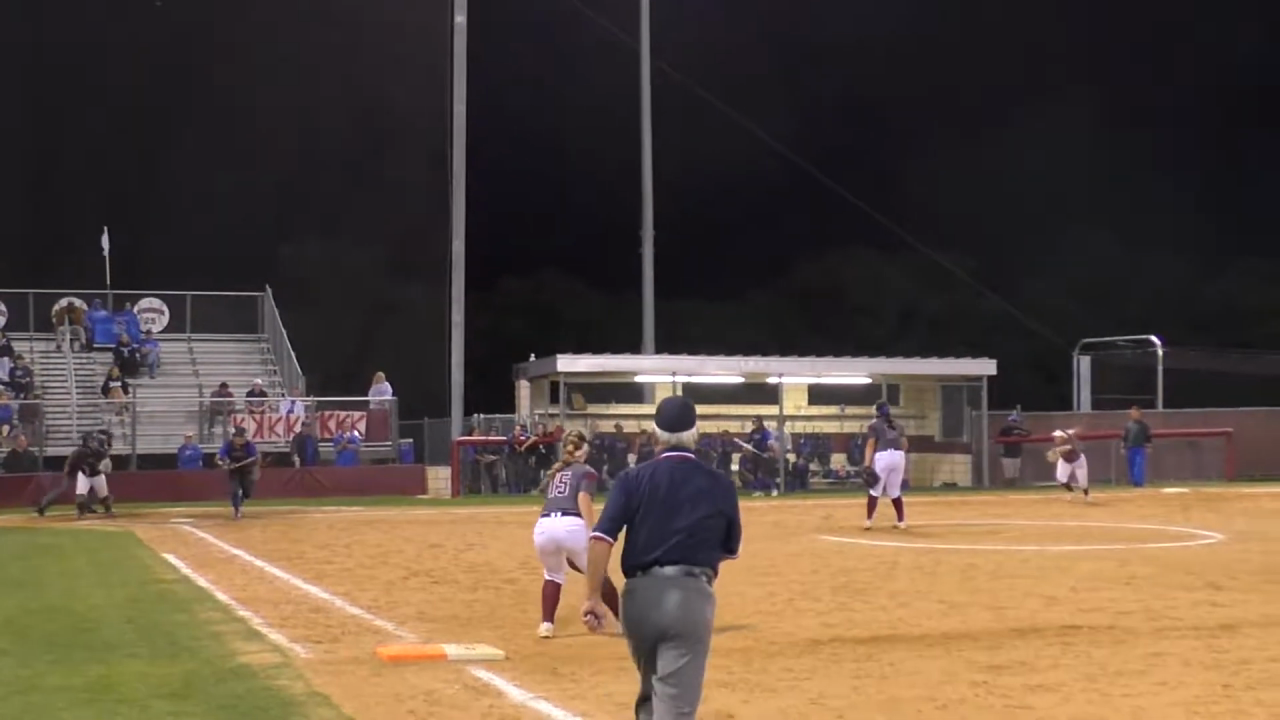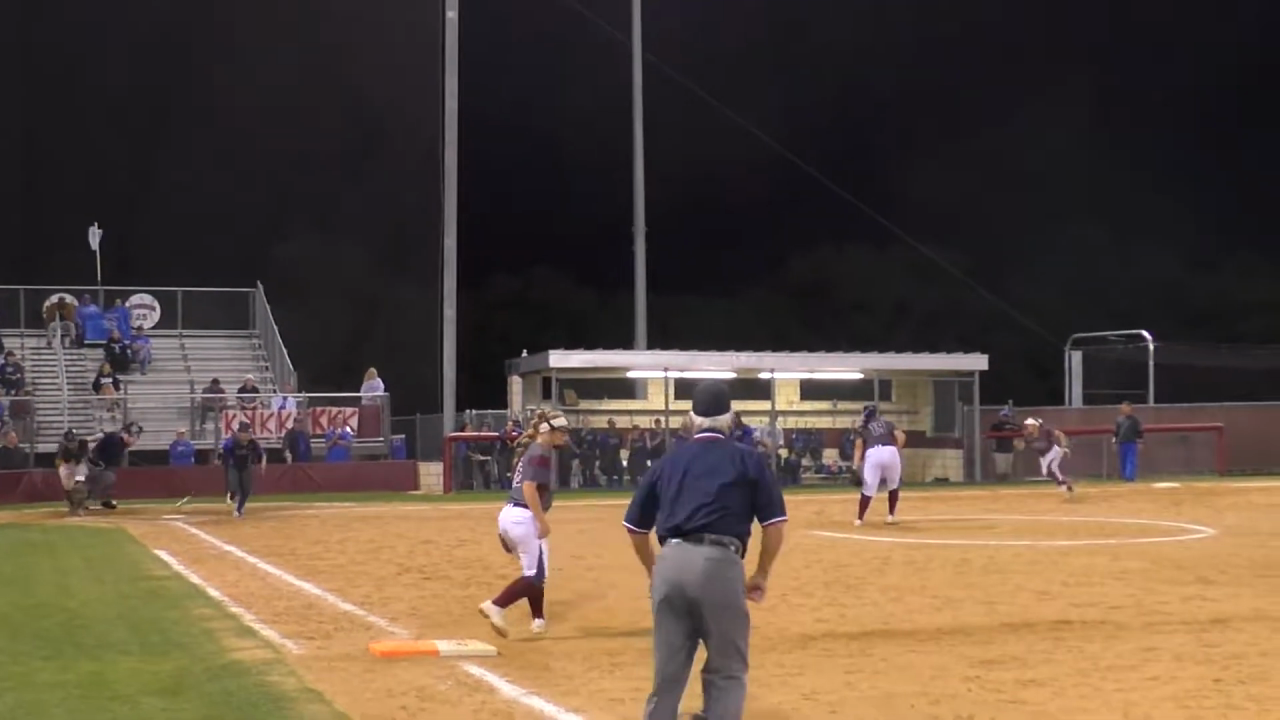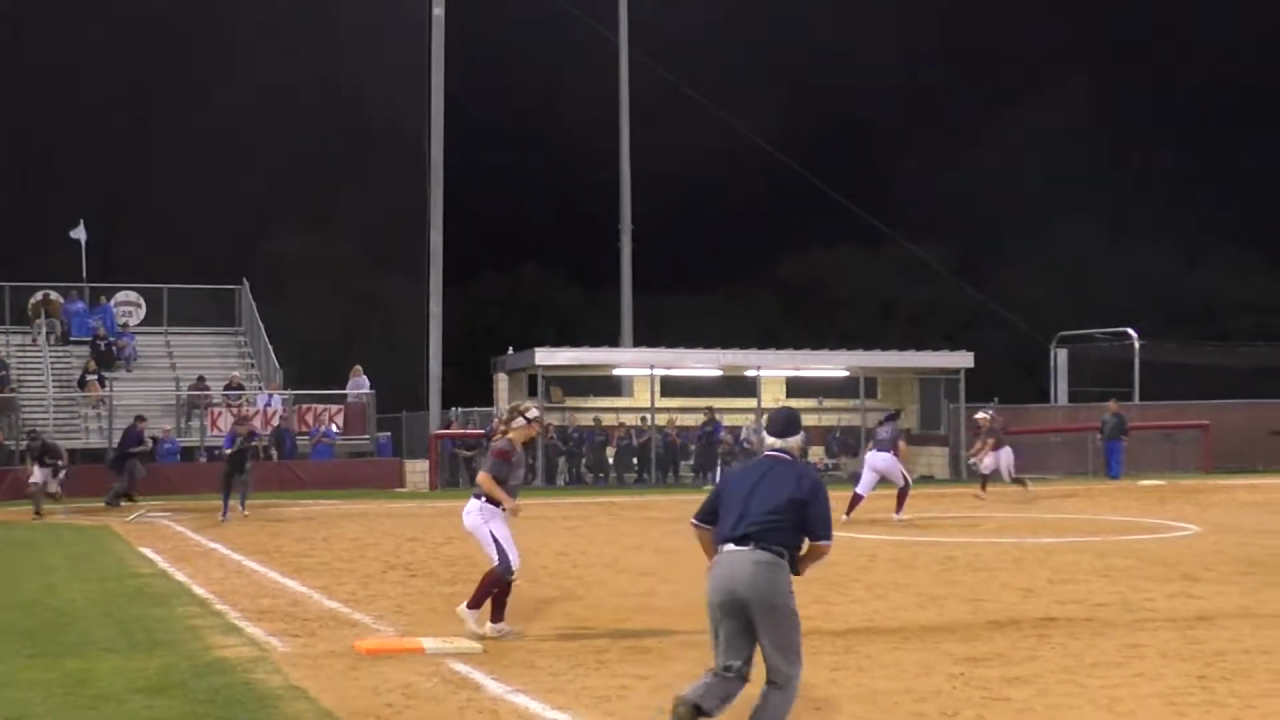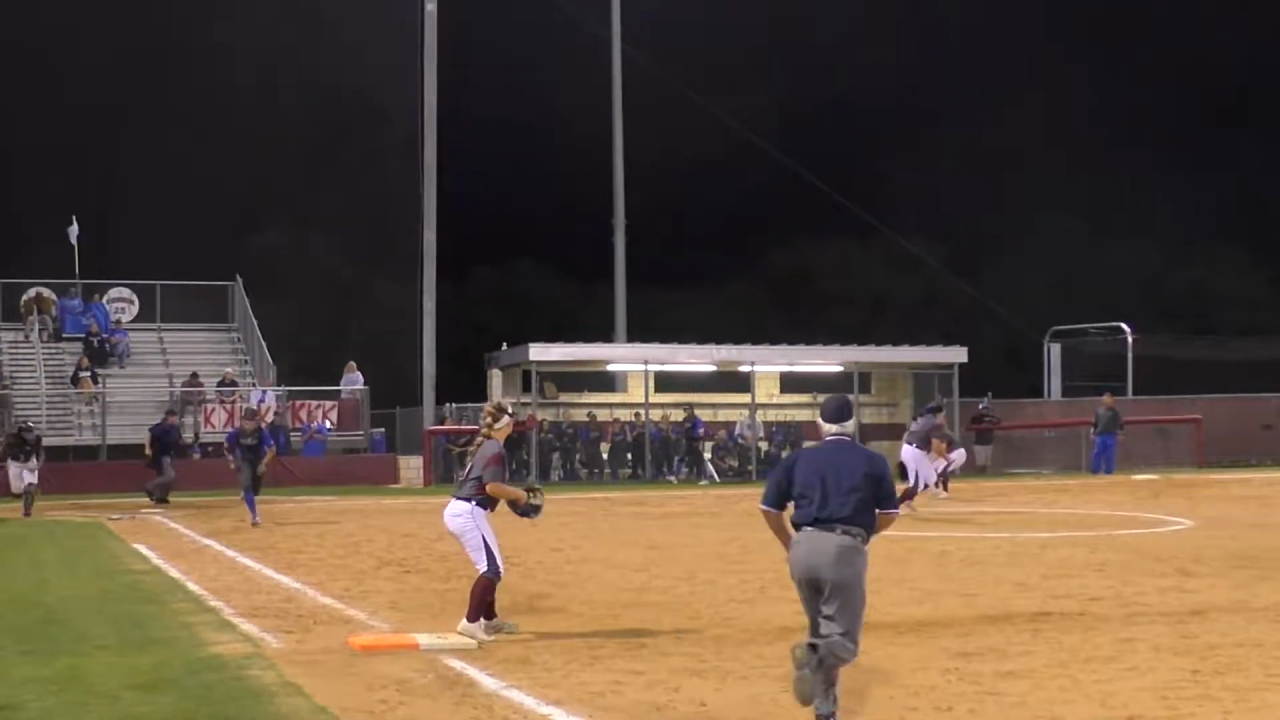
dt=0.3s
person 1, frame 1
left shoulder: (633, 479)
right shoulder: (719, 484)
left elbow: (600, 537)
right elbow: (729, 551)
left wrist: (594, 595)
left hip: (640, 594)
right hip: (691, 595)
left knee: (653, 687)
person 1, frame 2
left shoulder: (667, 463)
right shoulder: (749, 460)
left elbow: (635, 525)
right elbow: (775, 523)
left wrist: (652, 572)
right wrist: (761, 574)
left hip: (670, 564)
right hip: (719, 566)
left knee: (667, 676)
right knee: (726, 672)
person 1, frame 3
left shoulder: (735, 474)
right shoulder: (808, 479)
left elbow: (701, 523)
right elbow: (823, 543)
right wrist: (801, 564)
left hip: (724, 569)
right hip: (766, 572)
left knee: (730, 668)
right knee: (783, 670)
person 1, frame 4
left shoulder: (800, 458)
right shoulder: (872, 461)
left elbow: (769, 506)
right elbow: (887, 515)
left wrist: (789, 544)
left hip: (804, 549)
right hip: (846, 551)
left knee: (821, 630)
right knee: (842, 641)
right ankle: (812, 657)
person 2, frame 1
left shoulder: (555, 472)
right shoulder: (587, 472)
right elbow: (584, 499)
right wrist: (591, 531)
left hip: (542, 527)
right hip: (571, 526)
left knee: (552, 576)
left ankle: (547, 624)
person 2, frame 2
left shoulder: (530, 451)
right shoulder: (542, 454)
right elbow: (529, 488)
right wrist: (542, 521)
left hip: (508, 515)
right hip: (524, 518)
left knee: (531, 570)
right knee: (536, 575)
left ankle: (538, 620)
right ankle: (496, 606)
person 2, frame 3
left shoulder: (517, 449)
right shoulder: (503, 447)
right elbow: (483, 478)
right wrist: (506, 501)
left hip: (492, 512)
right hip: (481, 511)
left knee: (509, 565)
right knee: (506, 563)
left ankle: (496, 623)
right ankle: (470, 609)
person 2, frame 4
left shoulder: (487, 446)
right shoulder: (495, 450)
right elbow: (492, 487)
left wrist: (513, 495)
right wrist: (518, 494)
left hip: (459, 511)
right hip: (468, 513)
left knee: (492, 567)
right knee: (492, 569)
left ankle: (489, 619)
right ankle: (471, 623)
